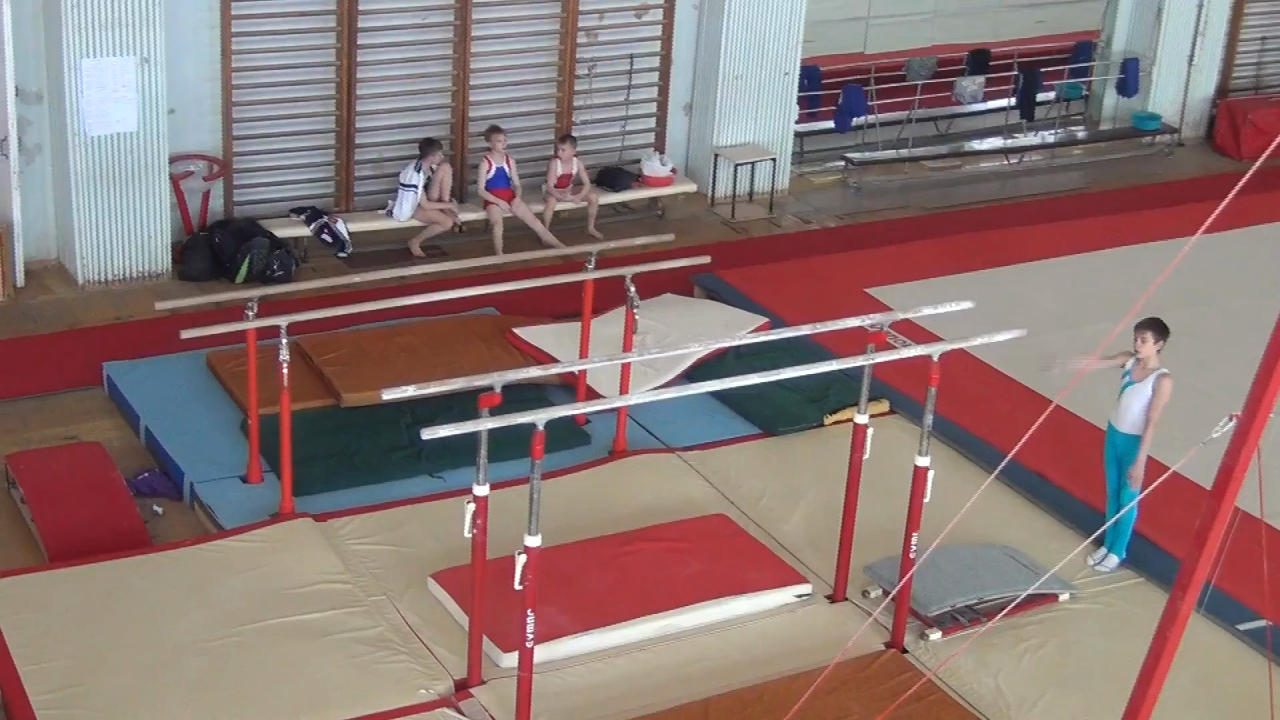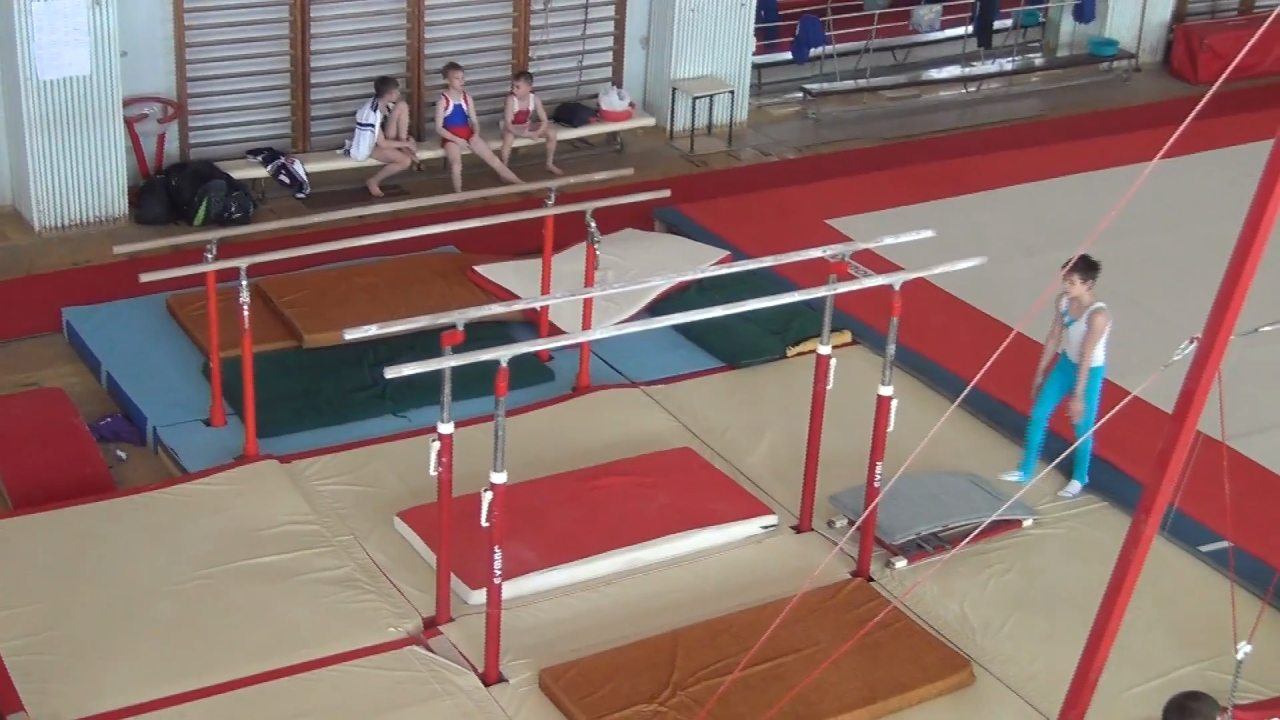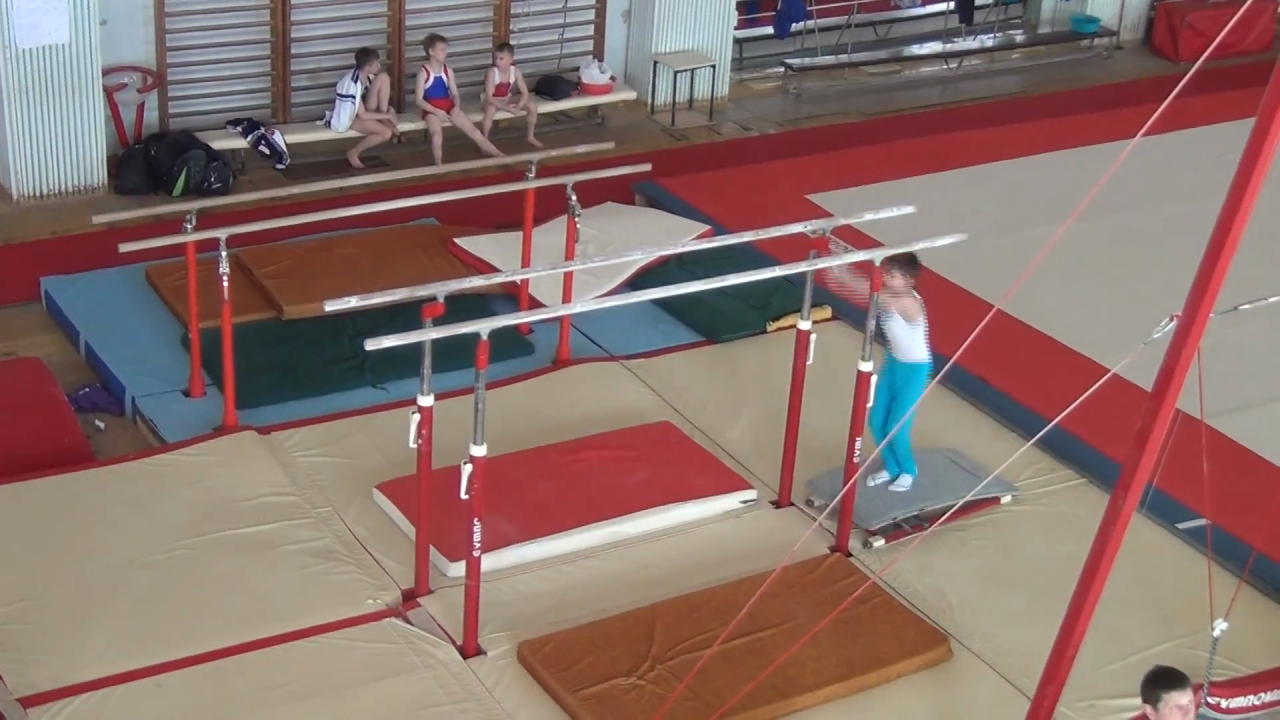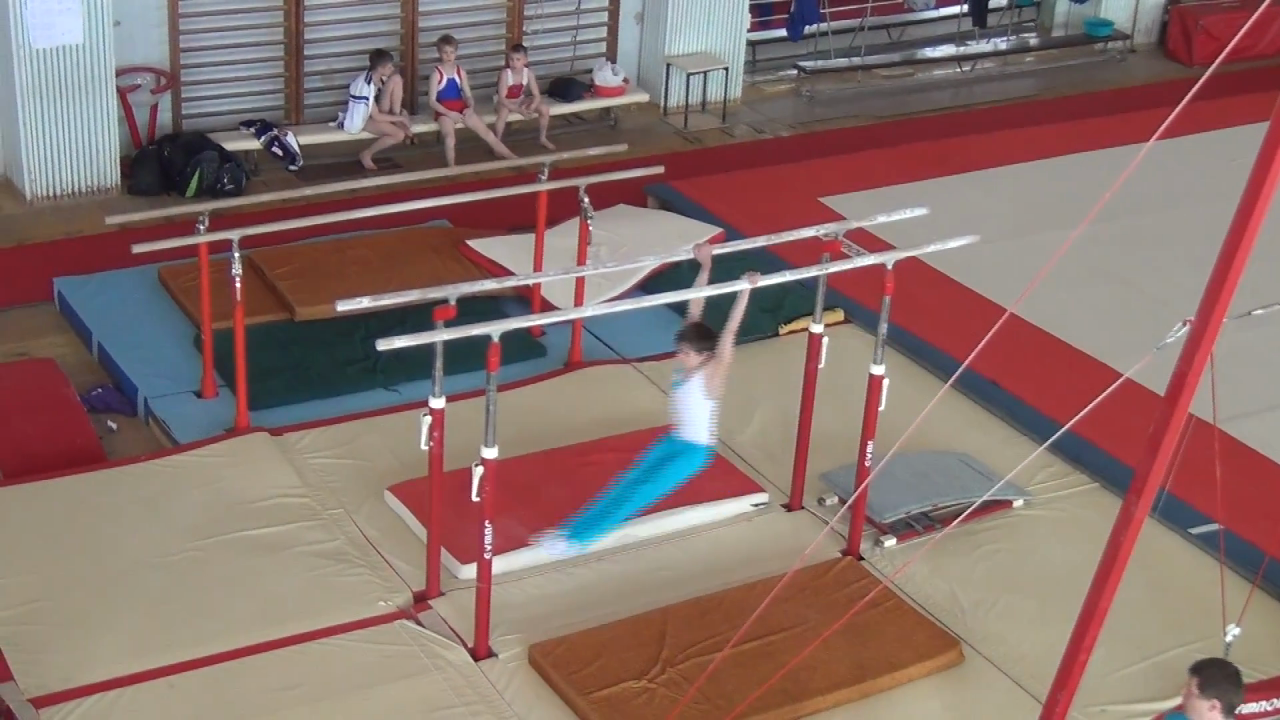
dt=1s
person 1, frame 1
left shoulder: (1163, 380)
right shoulder: (1128, 361)
left elbow: (1151, 423)
right elbow: (1097, 364)
left wrist: (1140, 462)
right wrist: (1067, 364)
left hip: (1134, 441)
right hip: (1113, 433)
left knee: (1127, 498)
right knee: (1112, 492)
left ankle: (1118, 551)
right ankle: (1107, 544)
person 1, frame 2
left shoulder: (1098, 315)
right shoulder: (1063, 301)
left elbow: (1086, 358)
left wrist: (1078, 397)
right wrist: (1041, 371)
left hip: (1090, 371)
right hip: (1065, 364)
left knee: (1081, 427)
right knee: (1038, 414)
left ankle: (1078, 477)
right ankle: (1026, 470)
person 1, frame 3
left shoulder: (908, 302)
right shoulder: (885, 292)
left elbow: (880, 296)
left hip: (915, 369)
right hip: (894, 364)
left knee: (896, 430)
right knee: (875, 421)
left ankle: (907, 472)
right ankle: (891, 468)
person 1, frame 4
left shoulder: (712, 375)
right shoulder: (688, 365)
left elbow: (728, 336)
right elbow: (695, 310)
left wrist: (744, 292)
right wrist: (705, 267)
left hip: (693, 452)
right hip: (673, 442)
left knee: (635, 495)
right knee: (622, 487)
left ankle: (578, 538)
right ankle: (573, 534)
